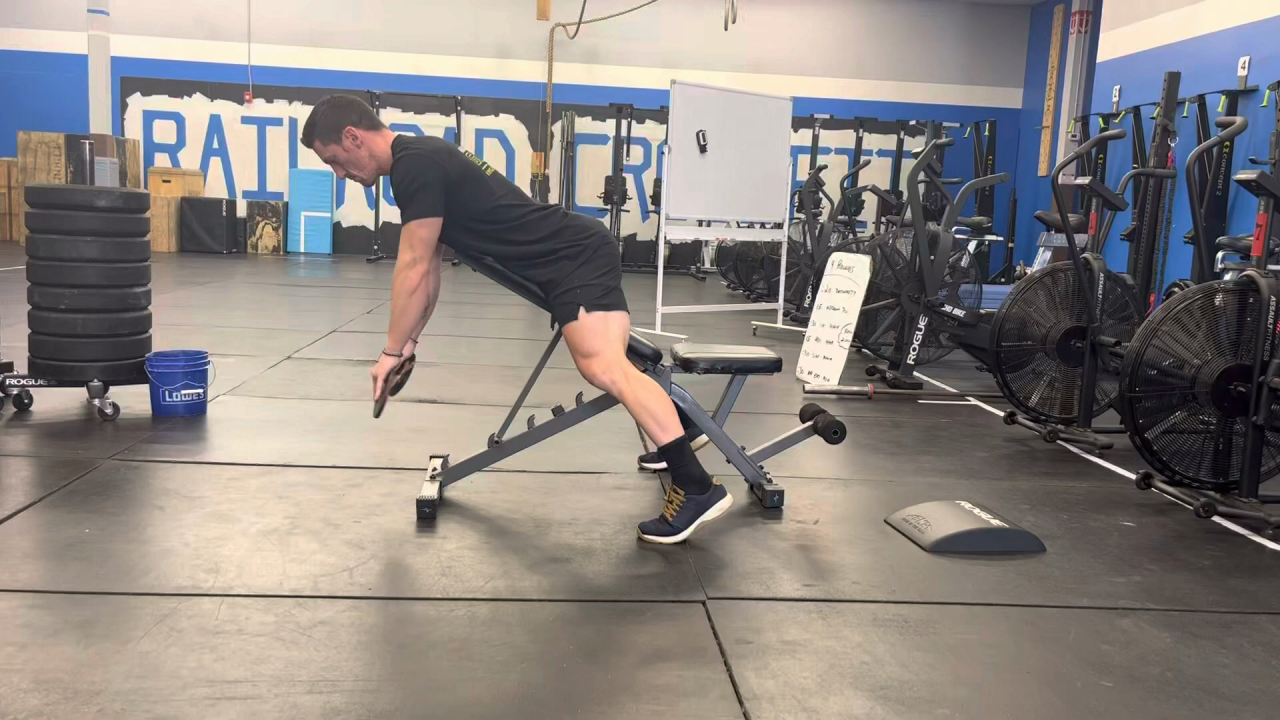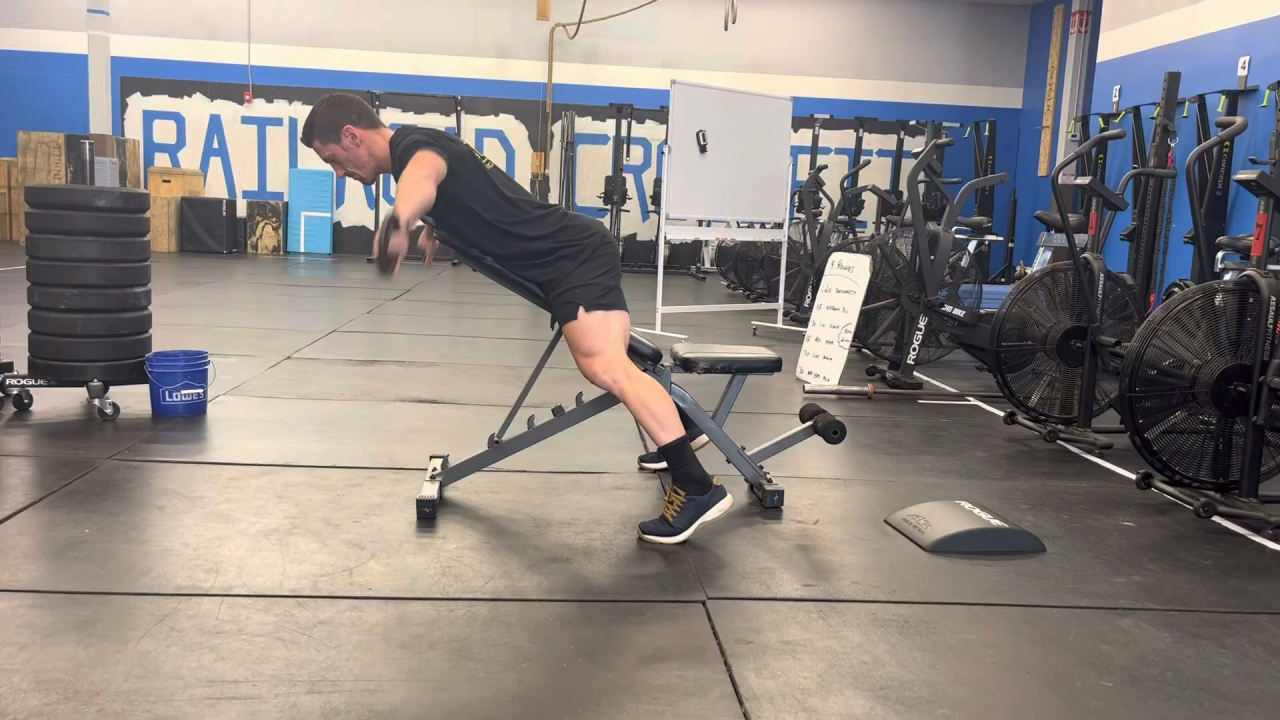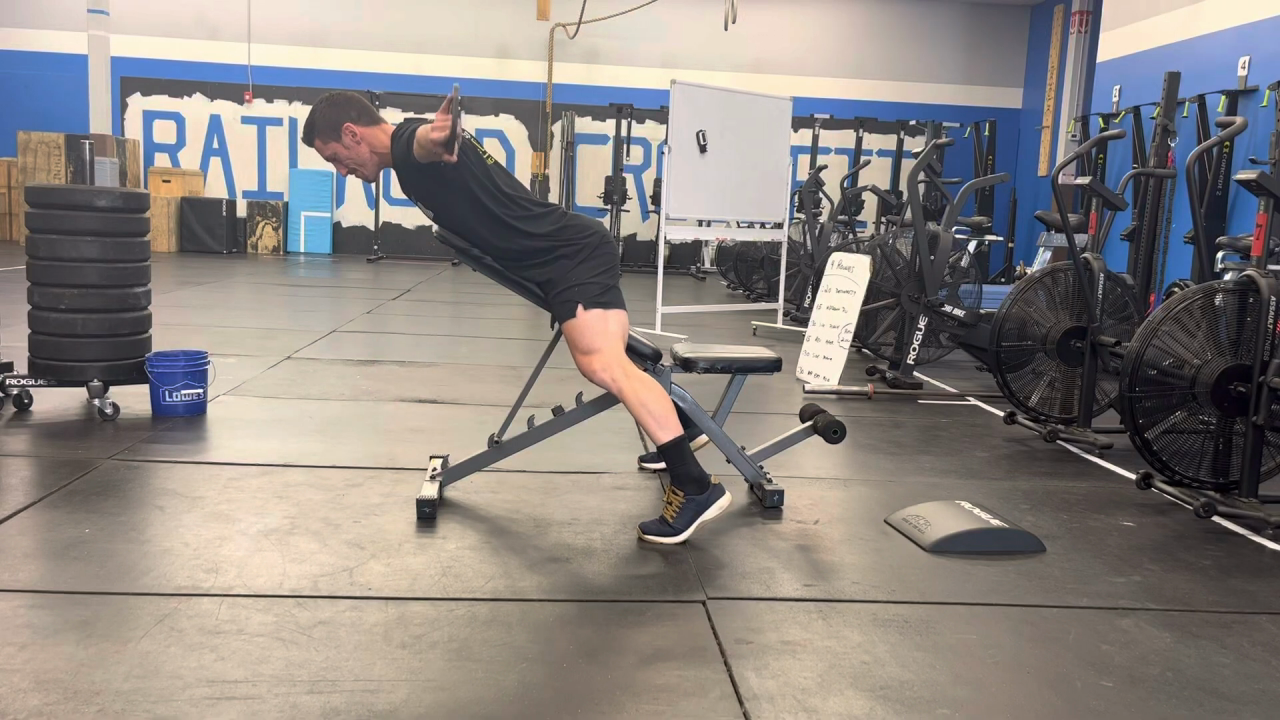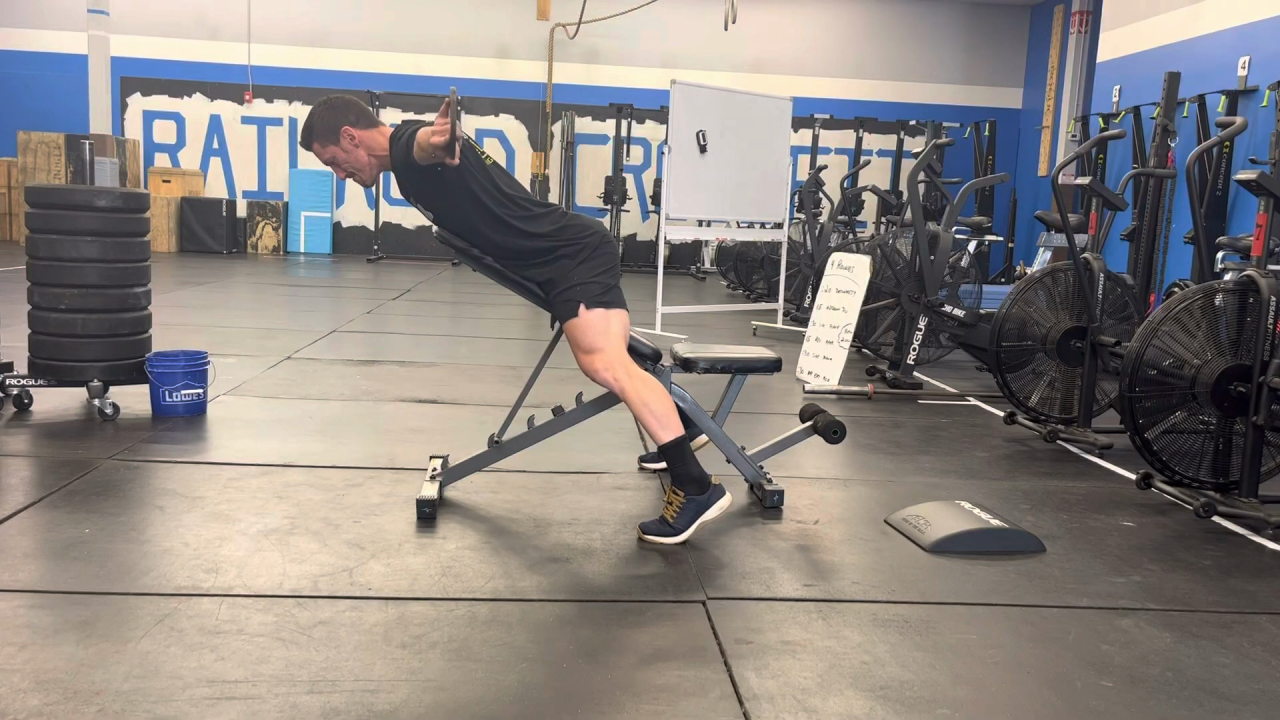
dt=0.4s
person 1, frame 1
left shoulder: (414, 165)
right shoulder: (419, 158)
left elbow: (414, 269)
right elbow: (429, 266)
left wrist: (392, 350)
right wrist: (411, 339)
left hip: (576, 256)
right hip: (574, 252)
left knee: (602, 366)
right knee: (609, 359)
left ankle: (696, 486)
right ankle: (682, 425)
person 1, frame 2
left shoulder: (412, 145)
right shoulder: (418, 151)
left elbow: (423, 176)
left wrist: (400, 219)
left hip: (575, 255)
right hip: (571, 252)
left knee: (604, 366)
right knee: (609, 358)
left ankle: (697, 487)
right ankle: (682, 426)
person 1, frame 3
left shoulder: (411, 143)
right shoulder: (412, 154)
left elbow: (430, 139)
left wrist: (437, 136)
left hip: (572, 254)
right hip: (569, 251)
left knee: (602, 364)
right knee: (608, 358)
left ankle: (694, 486)
right ankle: (681, 427)
person 1, frame 4
left shoulder: (409, 144)
right shoulder: (410, 158)
left elbow: (430, 141)
left wrist: (440, 138)
left hip: (573, 252)
right hip: (569, 252)
left knee: (604, 363)
right knee: (610, 356)
left ankle: (696, 486)
right ankle: (683, 425)
